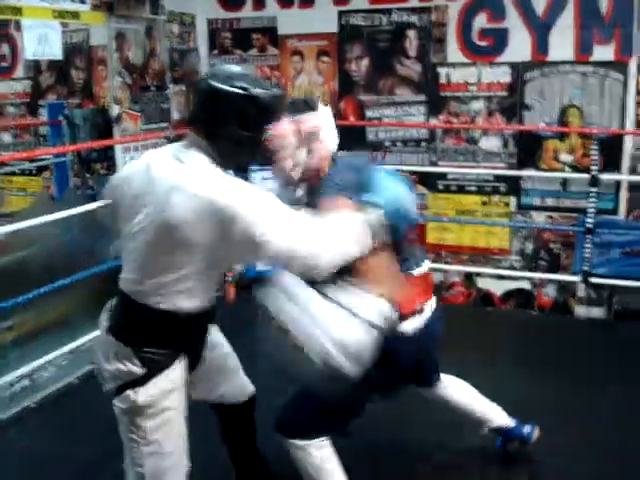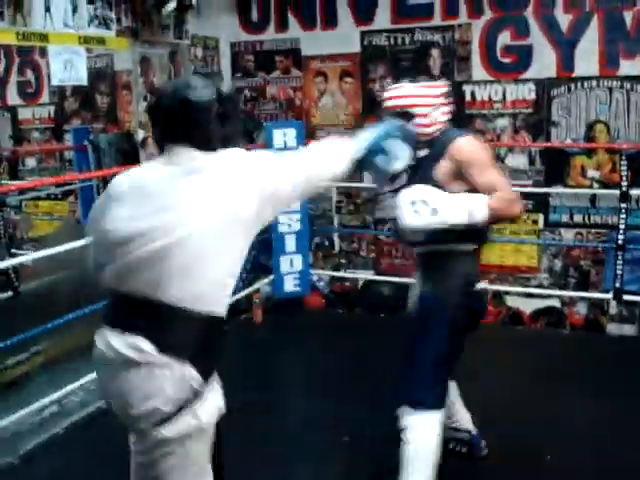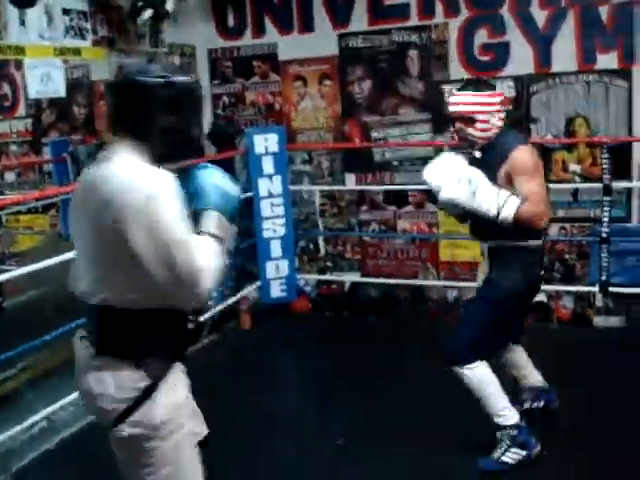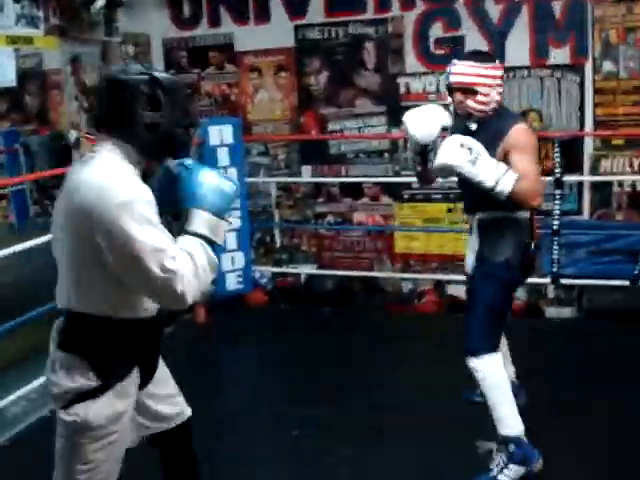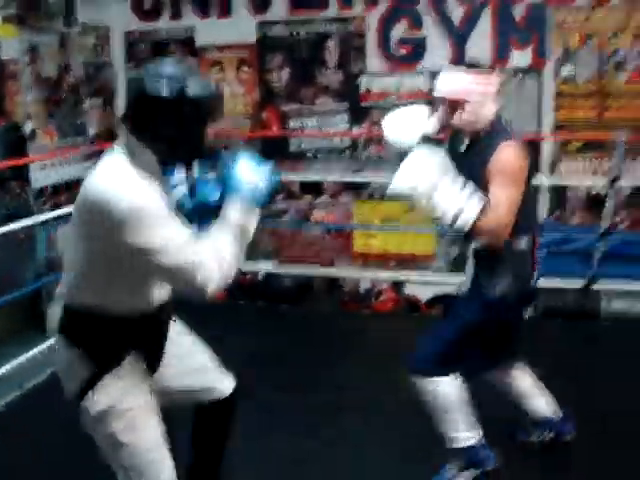
dt=0.4s
person 1, frame 1
left shoulder: (155, 161)
right shoulder: (219, 197)
left elbow: (116, 196)
right elbow: (312, 250)
right wrist: (376, 218)
left hip: (184, 329)
right hip: (144, 352)
left knee: (238, 399)
person 1, frame 2
left shoulder: (122, 188)
right shoulder: (240, 172)
left elbow: (105, 263)
right elbow: (312, 163)
right wrist: (370, 140)
left hip: (117, 347)
right hip: (169, 368)
person 1, frame 3
left shoulder: (95, 177)
right shoulder: (147, 185)
right elbow: (195, 284)
left wrist: (187, 216)
right wrist: (216, 217)
left hip: (108, 352)
right hip: (134, 365)
left knee: (186, 442)
person 1, frame 4
left shoulder: (93, 173)
right shoulder: (116, 189)
right elbow: (180, 285)
left wrist: (161, 192)
right wrist: (208, 216)
left hip: (128, 348)
right hip: (99, 364)
left knee: (175, 428)
person 1, frame 5
left shoulder: (131, 165)
right shoulder: (122, 194)
left elbow: (167, 237)
right elbow: (205, 274)
left wrist: (223, 202)
right wrist: (243, 202)
left hip: (142, 327)
right hip: (102, 350)
left knee: (220, 394)
person 2, frame 1
left shoulder: (334, 201)
right shoulder: (360, 169)
left hip: (391, 332)
right hip: (418, 317)
left knee: (299, 427)
right knee: (427, 378)
right ankle: (511, 427)
person 2, frame 2
left shoulder: (461, 147)
right shoulder: (420, 156)
left elbow: (511, 205)
right elbow: (407, 225)
left wrist: (447, 211)
left hip: (450, 284)
right hip: (435, 280)
left knee: (420, 402)
right knee: (432, 367)
right ankle: (466, 433)
person 2, frame 3
left shoulder: (518, 154)
right shoulder: (477, 155)
left elbow: (538, 216)
right elbow: (470, 208)
left wrist: (485, 197)
right wrist: (449, 189)
left hip: (514, 267)
right hip: (504, 263)
left knee: (463, 352)
right knee: (495, 334)
left ankle: (516, 436)
right ankle: (538, 391)
person 2, frame 4
left shoulder: (514, 130)
right shoulder: (462, 125)
left elbow: (532, 195)
right elbow: (434, 173)
left wrist: (482, 167)
right wrist: (428, 144)
left hip: (505, 242)
right hip: (485, 238)
left knee: (478, 342)
right knee: (486, 318)
right ankle: (506, 385)
person 2, frame 5
left shoulder: (505, 152)
right shoulder: (460, 141)
left elbow: (497, 230)
right elbow: (429, 180)
left wrist: (440, 191)
right wrist: (418, 150)
left hip: (502, 276)
right hip: (492, 272)
left knee: (429, 363)
right knee: (491, 358)
right ankle: (550, 419)
